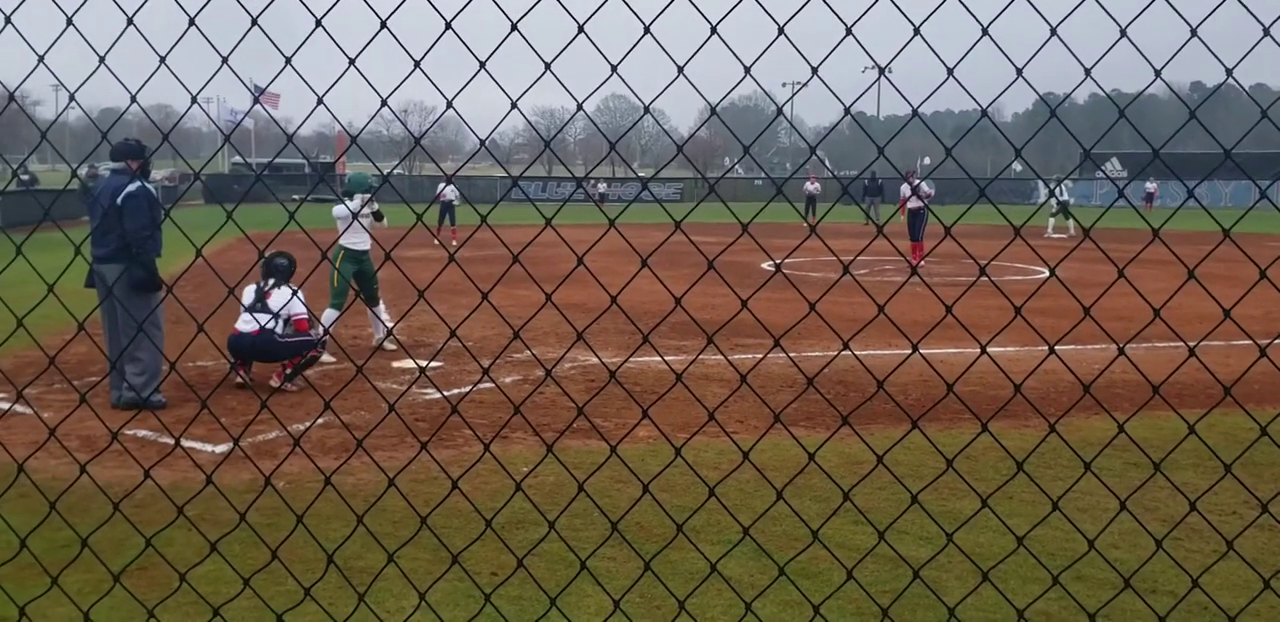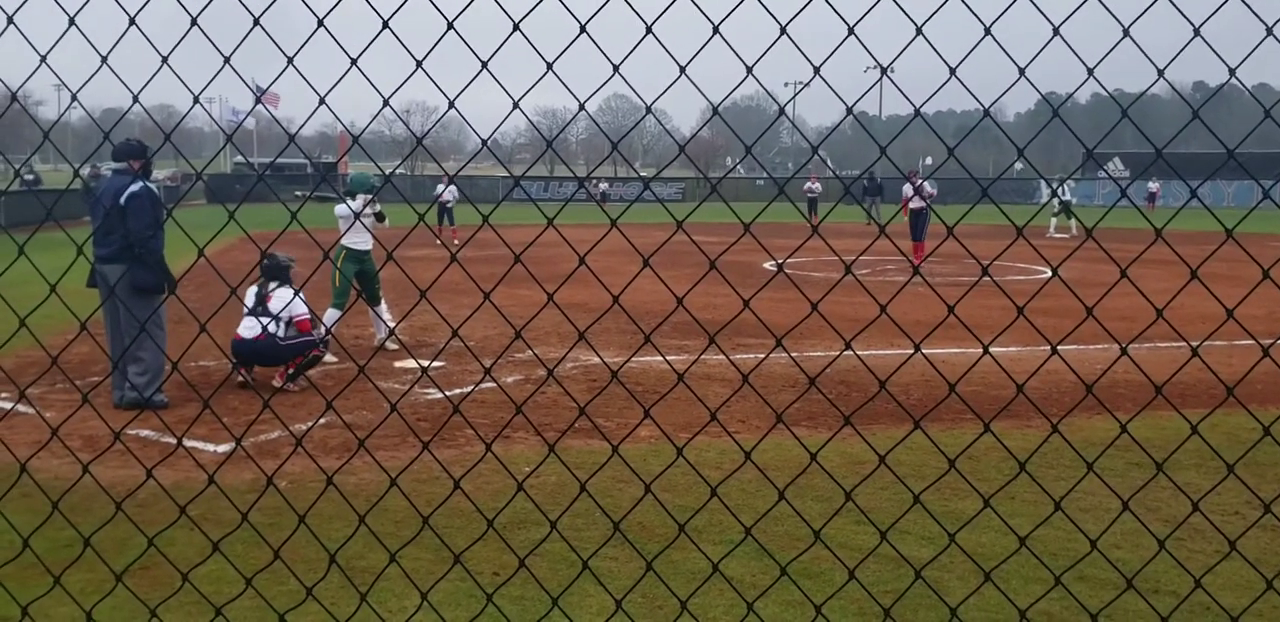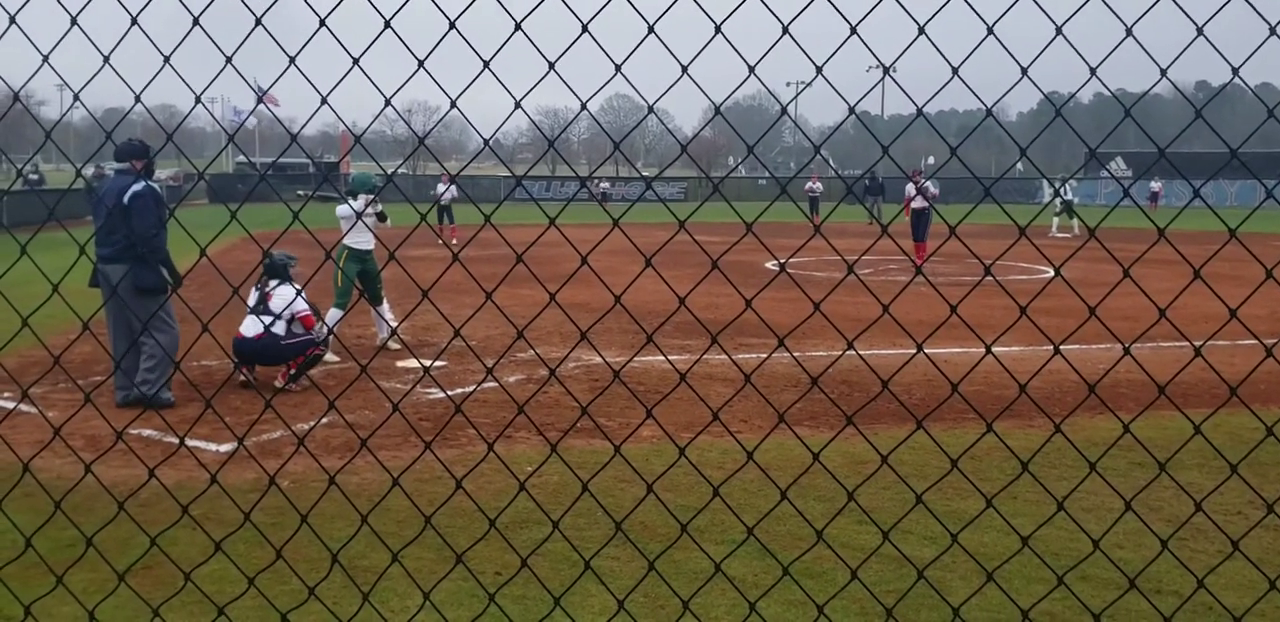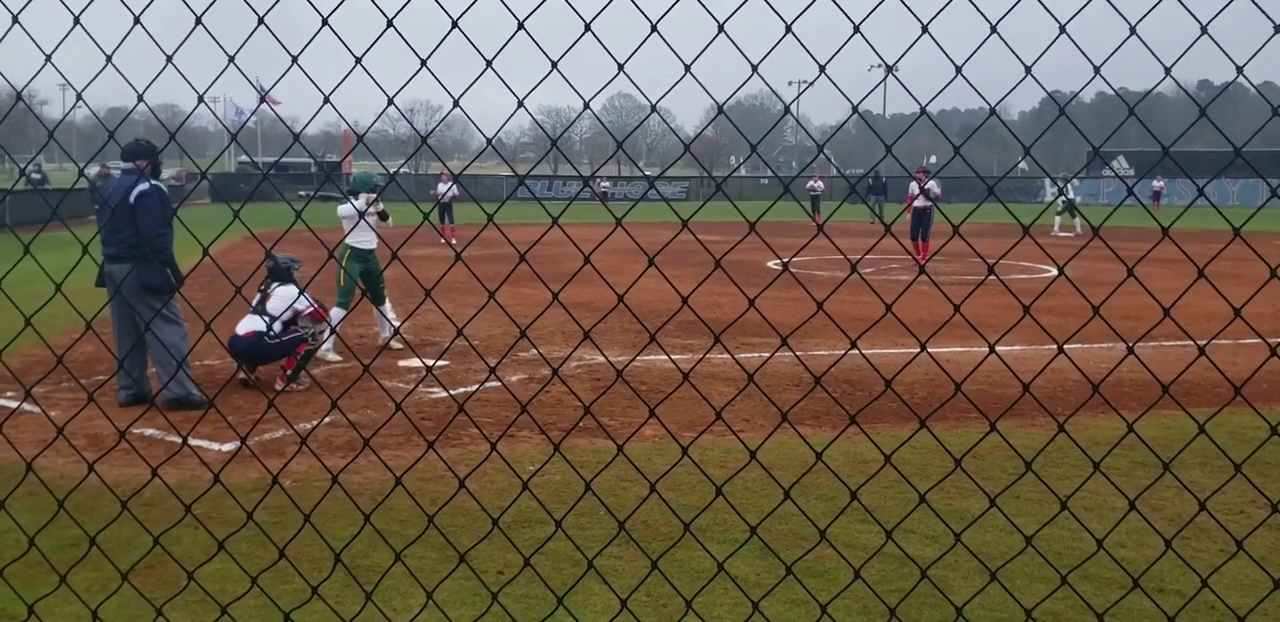
dt=0.2s
person 1, frame 1
left shoulder: (102, 187)
right shoulder: (137, 189)
left elbow: (99, 229)
right elbow: (139, 237)
left wrist: (117, 263)
right wrist: (150, 271)
left hip: (103, 267)
right hip: (129, 268)
left knee: (116, 333)
right knee: (145, 331)
left ankle: (120, 390)
right ankle: (140, 392)
person 1, frame 2
left shoulder: (103, 188)
right shoulder: (139, 189)
left elbow: (101, 230)
right elbow: (144, 238)
left wrist: (105, 261)
right wrist: (164, 272)
left hip: (106, 268)
right hip: (133, 269)
left knee: (118, 334)
right knee: (148, 332)
left ankle: (122, 390)
right ankle: (142, 392)
person 1, frame 3
left shoulder: (105, 188)
right shoulder: (142, 189)
left elbow: (104, 231)
right elbow: (149, 238)
left wrist: (108, 260)
right wrist: (171, 270)
left hip: (107, 268)
right hip: (136, 269)
left knee: (121, 333)
right knee: (162, 329)
left ankle: (126, 390)
right ankle: (149, 390)
person 1, frame 4
left shoulder: (111, 189)
right shoulder: (148, 189)
left elbow: (105, 230)
right elbow: (156, 237)
left wrist: (116, 258)
right wrist: (174, 270)
left hip: (113, 267)
right hip: (141, 269)
left knee: (126, 332)
right knee: (169, 328)
left ankle: (130, 390)
right ankle: (180, 391)
person 2, frame 1
left shoulder: (366, 207)
right shoulder: (346, 205)
left elbow: (383, 223)
right elbow: (336, 213)
left wrist: (373, 206)
right wrist: (357, 202)
left hip: (364, 256)
right hip: (345, 256)
left knee: (374, 298)
right knee: (337, 302)
left ankle: (380, 337)
person 2, frame 2
left shoulder: (368, 207)
right shoulder: (346, 205)
left elbow: (384, 223)
right elbow: (338, 212)
left wrist: (375, 207)
right wrist: (360, 202)
left hip: (366, 256)
right hip: (347, 256)
left knee: (376, 298)
right knee: (339, 302)
left ankle: (382, 337)
person 2, frame 3
left shoulder: (370, 207)
right shoulder: (348, 205)
left elbow: (386, 223)
right elbow: (340, 213)
left wrist: (377, 207)
right wrist: (362, 202)
left hip: (368, 256)
right hip: (349, 256)
left knee: (378, 298)
right knee: (341, 302)
left ankle: (384, 337)
person 2, frame 4
left shoulder: (372, 206)
right shoulder: (350, 205)
left elbow: (387, 222)
right elbow: (341, 213)
left wrist: (379, 206)
right wrist: (363, 202)
left hip: (370, 255)
right hip: (351, 255)
left knee: (380, 297)
right knee: (344, 301)
left ankle: (387, 336)
right ankle: (325, 347)
person 3, frame 1
left shoulder: (250, 289)
right shoulder: (292, 291)
right elbow: (302, 327)
left hip: (235, 344)
right hip: (263, 345)
right knee: (317, 342)
left ankle: (241, 371)
right ankle: (283, 378)
person 3, frame 2
left shoulder: (252, 290)
right shoulder: (292, 292)
right elbow: (305, 328)
left hip: (238, 348)
right hip: (267, 350)
right knee: (320, 340)
left ankle: (243, 370)
right ankle: (285, 378)
person 3, frame 3
left shoulder: (257, 287)
right shoulder: (292, 289)
right elbow: (309, 325)
left hip: (240, 347)
right hip: (267, 349)
right knee: (321, 339)
left ankle: (245, 369)
right ankle: (288, 378)
person 3, frame 4
left shoulder: (265, 288)
right shoulder: (292, 290)
right elbow: (321, 317)
left hip: (235, 344)
right hip: (255, 346)
right knee: (310, 335)
left ankle: (247, 368)
right ankle: (287, 379)
